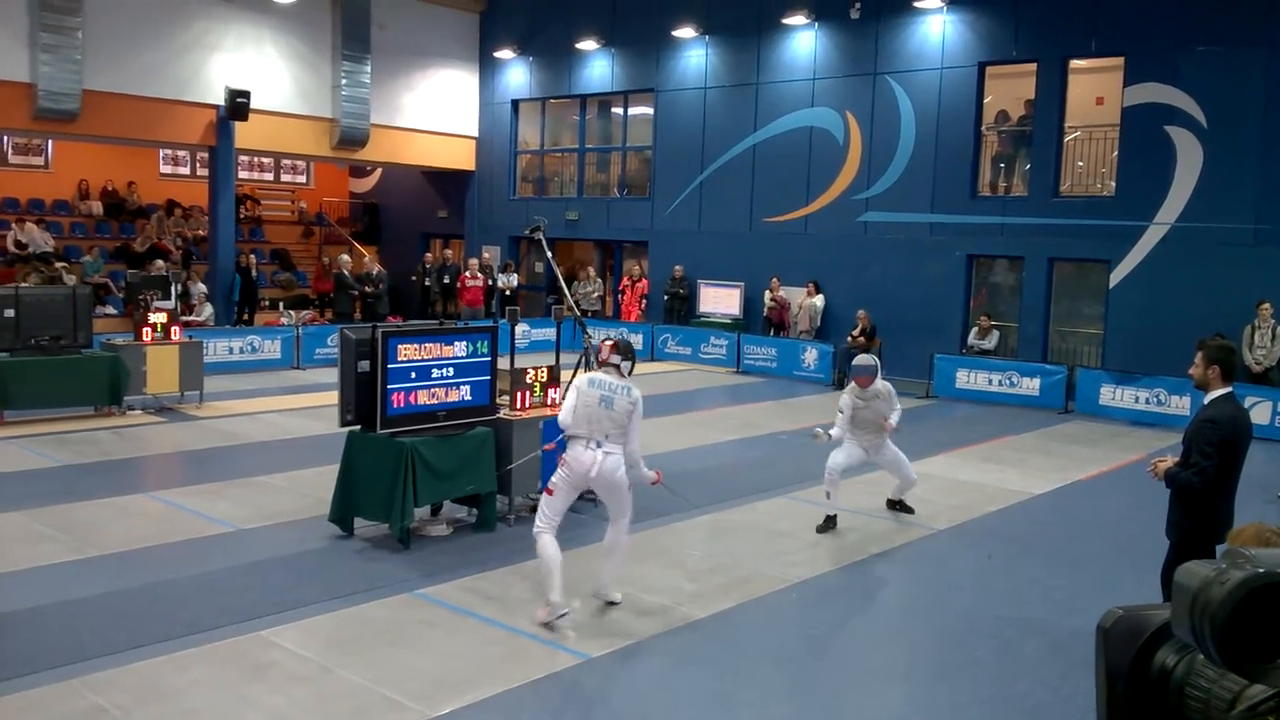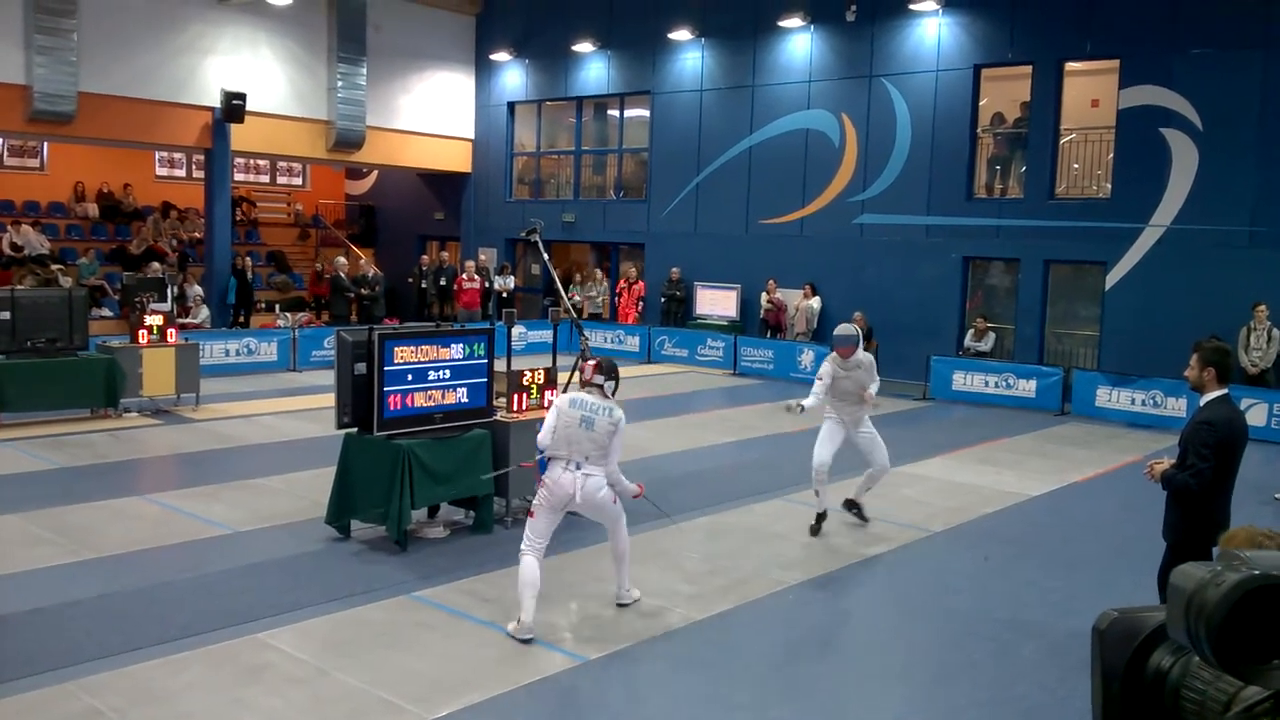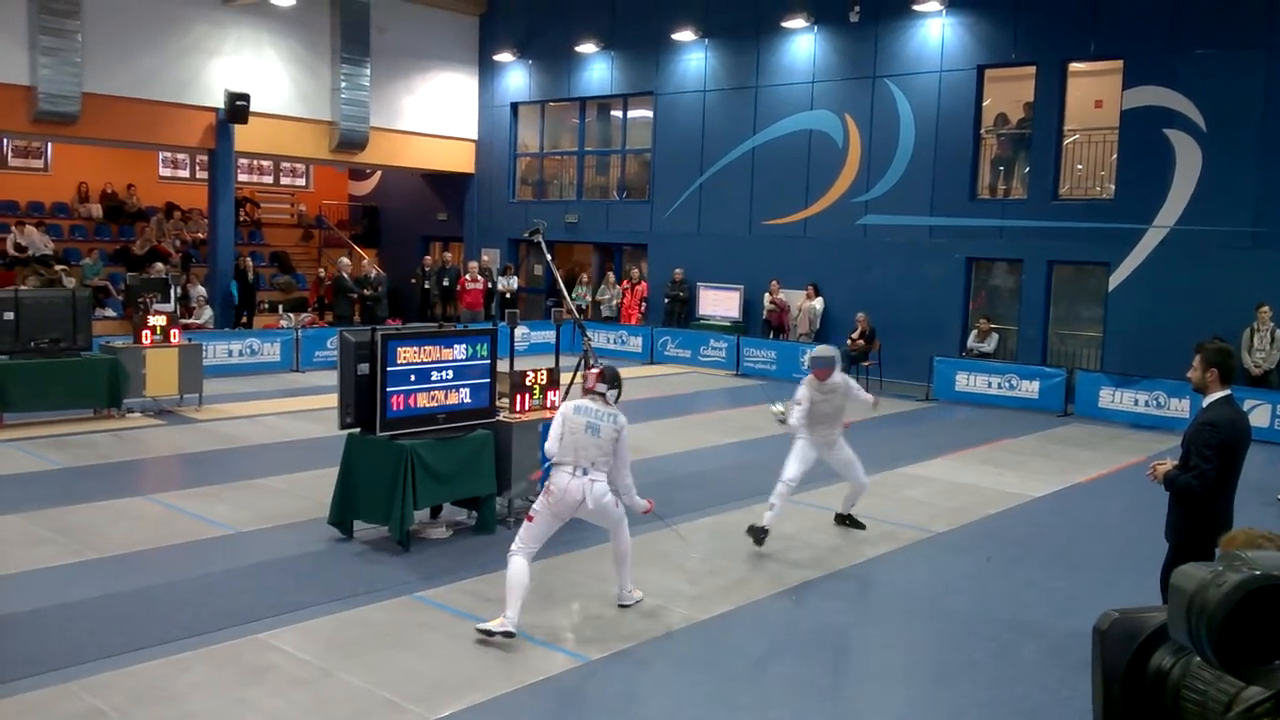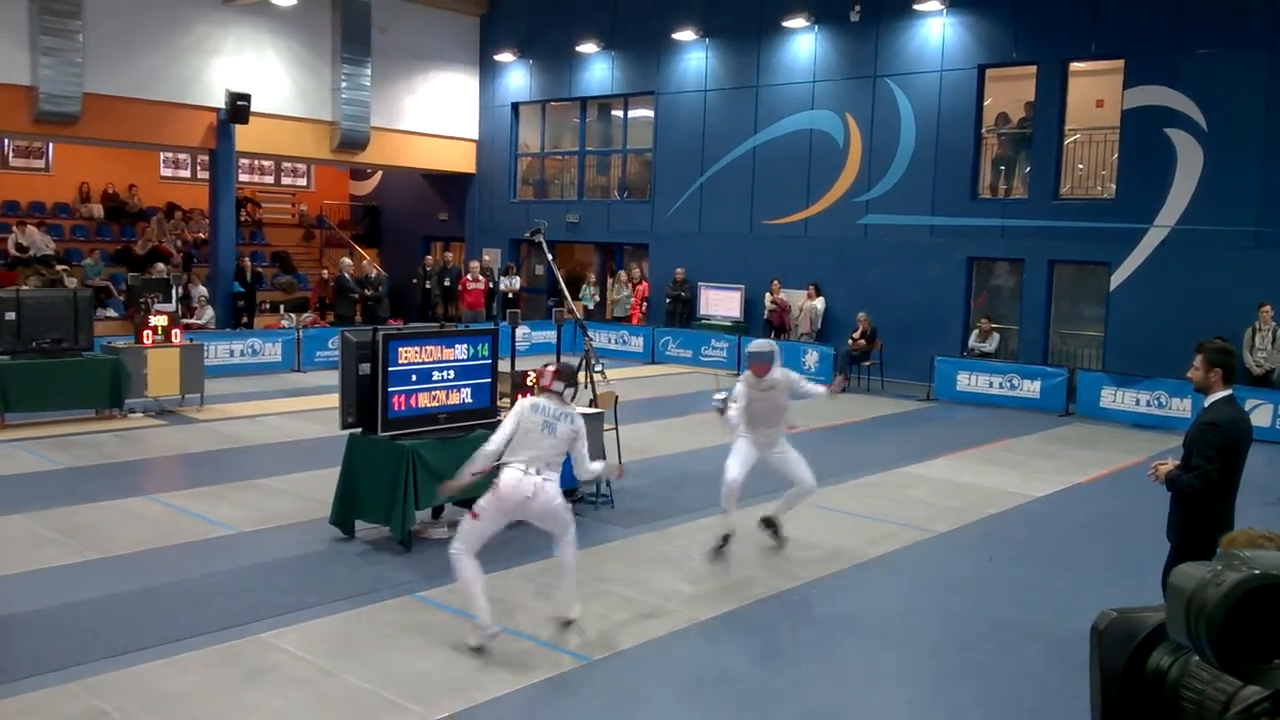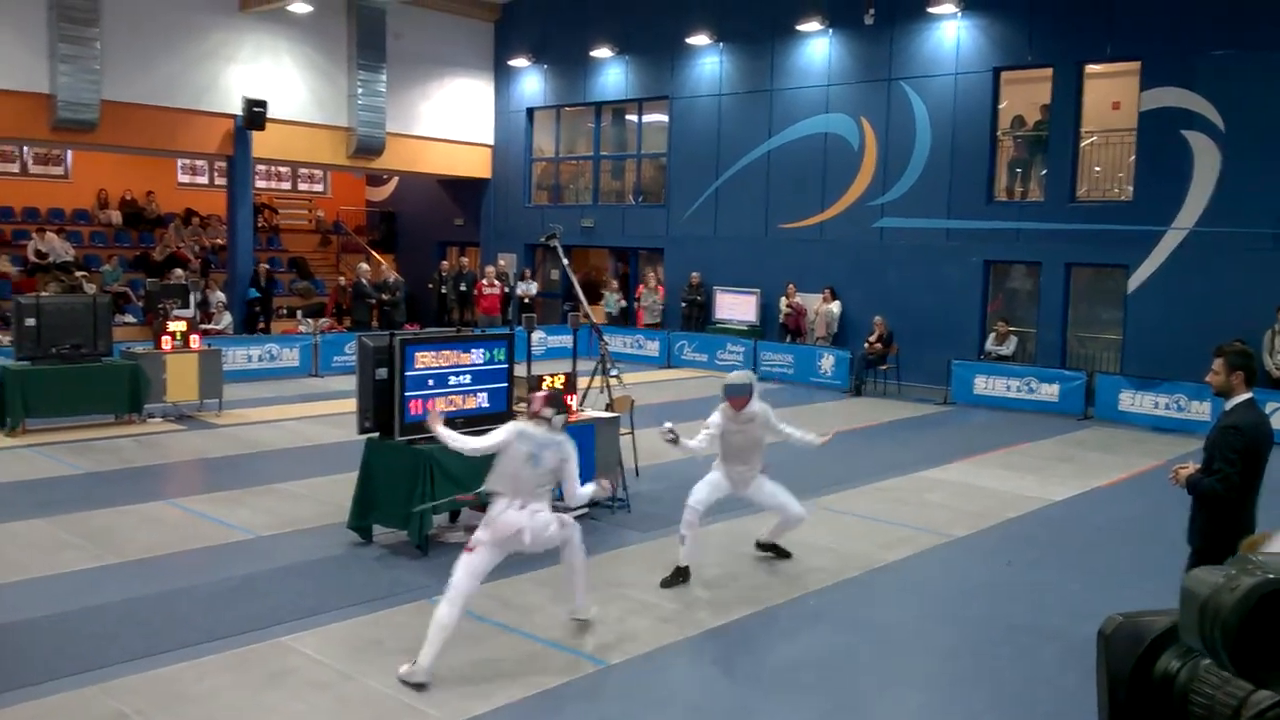
dt=0.3s
person 1, frame 1
left shoulder: (583, 381)
right shoulder: (634, 394)
left elbow: (564, 422)
right elbow: (631, 448)
left wrist: (583, 424)
right wrist: (646, 475)
left hip: (576, 460)
right hip: (612, 465)
left knee: (543, 529)
right knee: (619, 521)
left ankle: (555, 602)
right ankle: (606, 589)
person 1, frame 2
left shoulder: (564, 400)
right shoulder: (616, 414)
left elbow: (543, 443)
right elbow: (611, 468)
right wrist: (630, 489)
left hip: (557, 481)
right hip: (593, 486)
left knee: (530, 552)
right knee: (618, 524)
left ankle: (525, 622)
right ankle: (623, 591)
person 1, frame 3
left shoulder: (569, 408)
right shoulder: (619, 420)
left elbow: (551, 451)
right elbow: (621, 473)
right wrist: (638, 503)
left hip: (560, 488)
right hip: (596, 491)
left knee: (519, 553)
right knee: (620, 527)
left ankle: (509, 620)
right ankle: (626, 592)
person 1, frame 4
left shoulder: (526, 405)
right shoulder: (575, 420)
left elbow: (495, 444)
right elbow: (583, 471)
left wrist: (462, 478)
right wrist: (608, 468)
left hip: (509, 487)
right hip: (546, 494)
left knee: (460, 552)
right knee: (567, 533)
left ankle: (484, 627)
right ankle: (567, 607)
person 1, frame 5
left shoulder: (514, 430)
right shoulder: (565, 446)
left elbow: (473, 447)
right elbow: (574, 497)
left wrist: (438, 427)
right wrist: (598, 488)
left hip: (501, 523)
right hip: (539, 525)
left knee: (456, 593)
right knee: (571, 530)
left ankle: (422, 667)
right ankle: (579, 607)
person 2, frame 1
left shoulder: (1211, 419)
right shoulder: (1236, 411)
left elbow: (1198, 481)
left wrist: (1168, 473)
right wrist: (1180, 463)
left hip: (1196, 522)
right hip: (1212, 517)
left knee: (1175, 585)
person 2, frame 2
left shoulder: (1207, 420)
right shoulder: (1232, 413)
left elbow: (1194, 483)
left wrist: (1165, 475)
right wrist: (1176, 465)
left hip: (1192, 524)
right hip: (1209, 519)
left knee: (1172, 586)
person 2, frame 3
left shoulder: (1210, 422)
right shoulder: (1235, 414)
left elbow: (1197, 485)
left wrist: (1168, 476)
right wrist: (1179, 467)
left hip: (1195, 526)
right hip: (1211, 522)
person 2, frame 4
left shoulder: (1211, 422)
right shoulder: (1236, 414)
left elbow: (1200, 485)
left wrist: (1169, 476)
right wrist: (1181, 467)
left hip: (1197, 526)
right hip: (1213, 521)
person 2, frame 5
left shoulder: (1233, 425)
right shoulder: (1255, 415)
left elbow: (1222, 490)
left wrist: (1190, 480)
right wrist: (1202, 470)
left hip: (1218, 531)
right hip: (1237, 528)
person 3, frame 1
left shoulder: (886, 389)
right shoulder: (849, 395)
left elbow: (896, 409)
right elbow: (841, 428)
left wrist: (892, 422)
right wrist: (827, 435)
left hip: (881, 443)
right hip: (855, 444)
left knee: (910, 480)
right knee: (833, 465)
left ankle: (894, 500)
right ankle: (831, 516)
person 3, frame 2
left shoulder: (867, 360)
right shoulder: (829, 365)
left elbow: (875, 380)
right elbow: (816, 396)
left wrist: (871, 392)
right wrist: (800, 406)
left hip: (860, 420)
right hip: (835, 419)
left knee: (882, 466)
right knee: (820, 464)
left ankle: (853, 501)
right ankle: (821, 513)
person 3, frame 3
left shoulder: (843, 382)
right shoulder: (806, 388)
left elbow: (861, 395)
right elbow: (797, 423)
left wrist: (872, 400)
right wrist: (784, 419)
left hip: (833, 442)
right hip: (807, 441)
left knee: (861, 483)
right knee: (788, 479)
left ankle: (843, 514)
right ankle: (763, 529)
person 3, frame 4
left shoulder: (785, 378)
right shoulder: (744, 384)
left elbow: (807, 387)
right elbow: (734, 421)
left wrist: (827, 391)
right wrist: (723, 411)
left hip: (775, 442)
right hip: (748, 439)
left knee: (807, 485)
right knee: (731, 480)
left ankle: (772, 518)
right ankle: (727, 533)
person 3, frame 5
left shoulder: (762, 412)
right shoulder: (721, 416)
left elbow: (784, 430)
right elbow: (699, 444)
left wrist: (816, 440)
right wrist: (677, 440)
left hip: (753, 479)
right hip: (724, 474)
left knee: (797, 516)
right knee: (694, 505)
left ankle: (767, 543)
right ankle: (682, 568)
